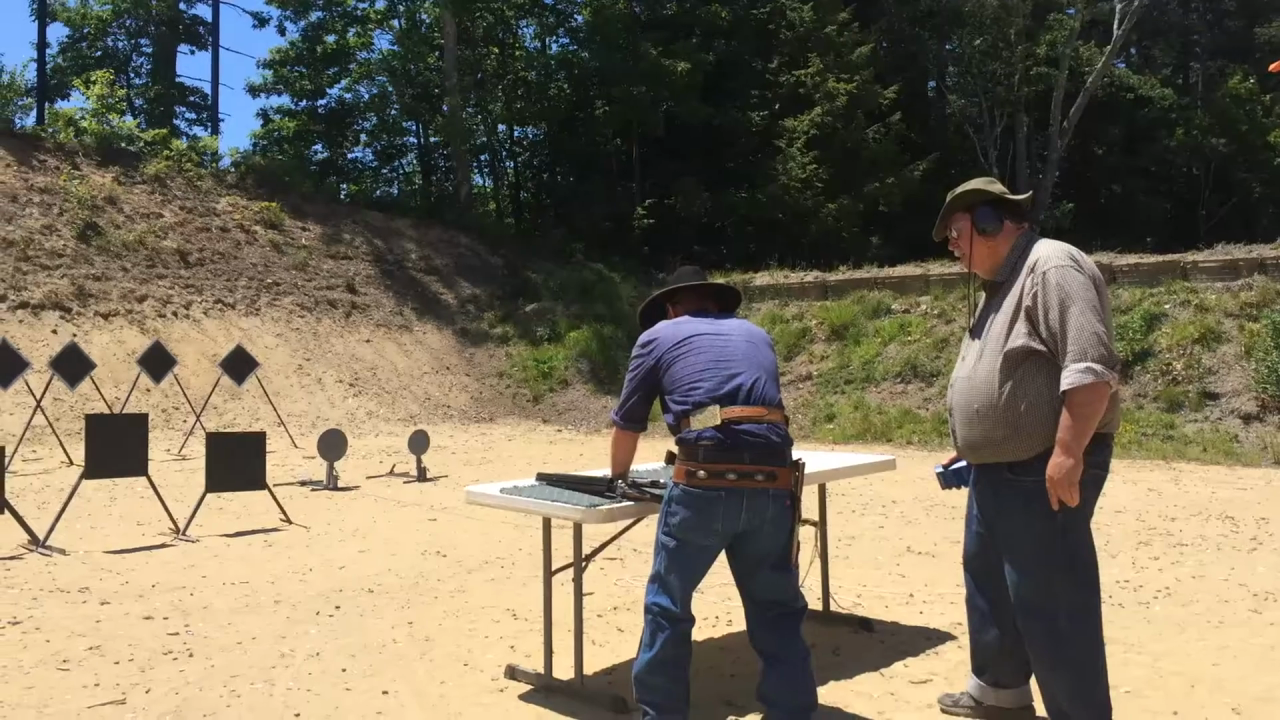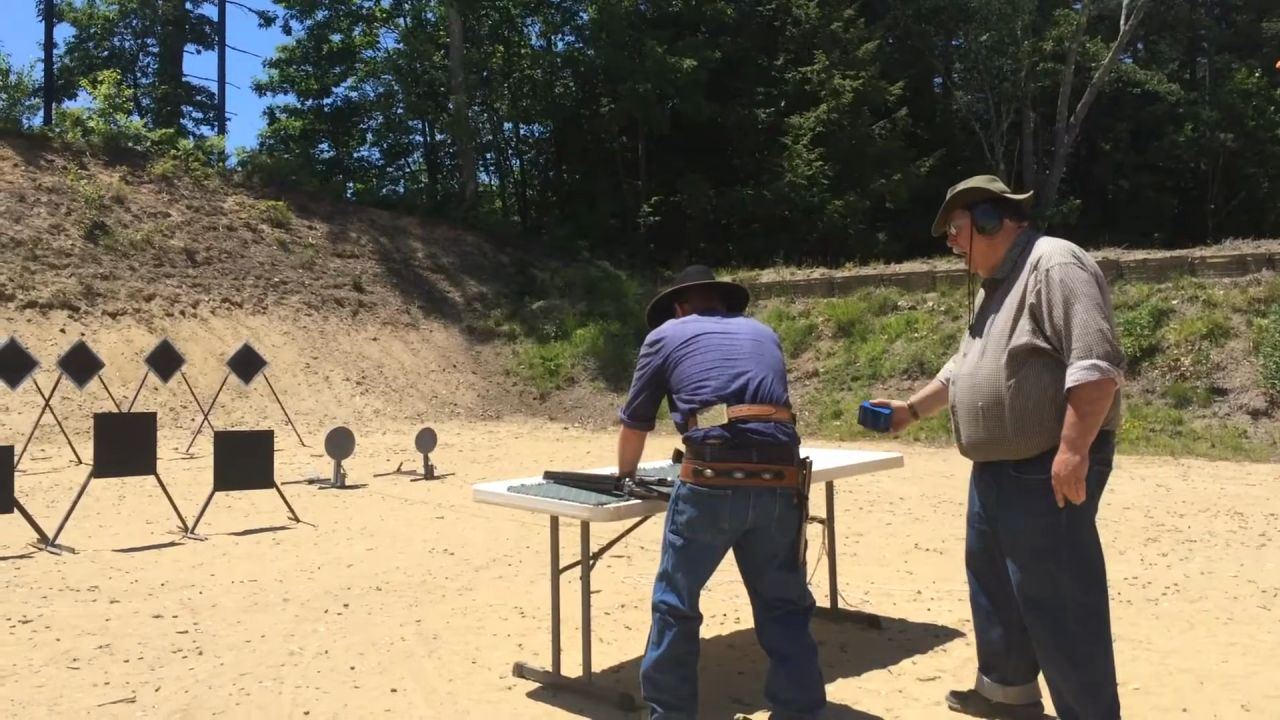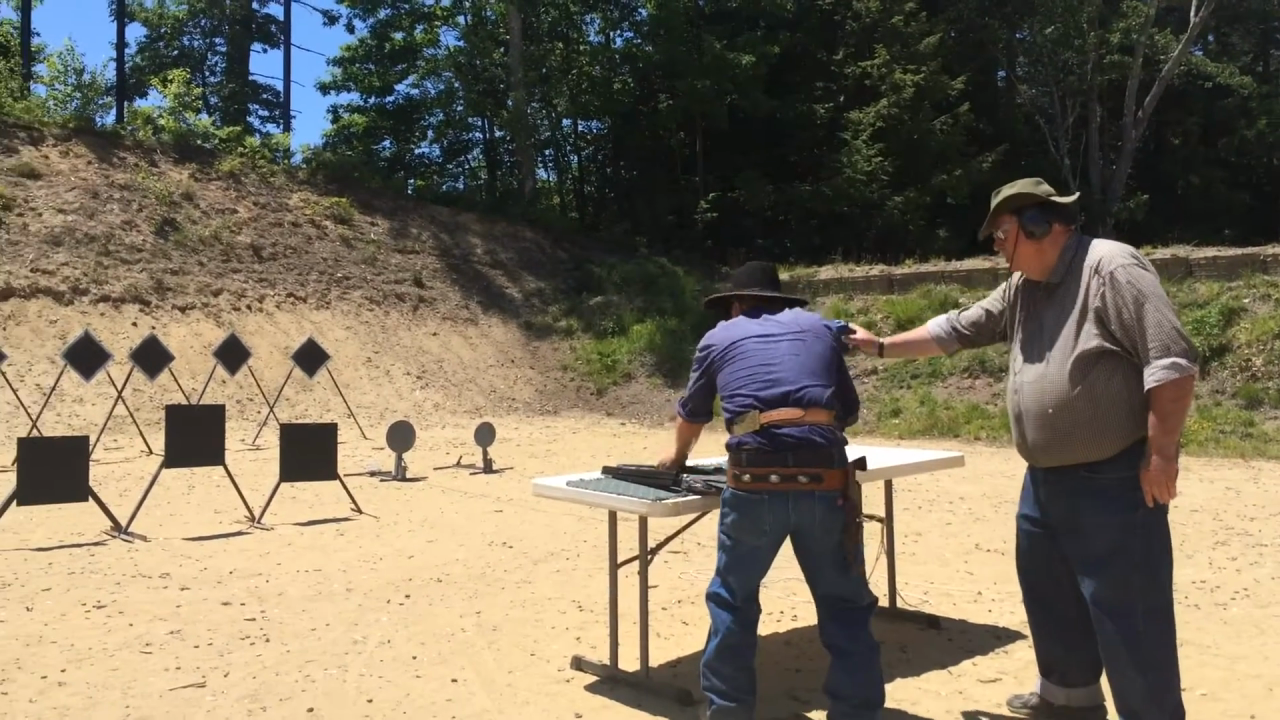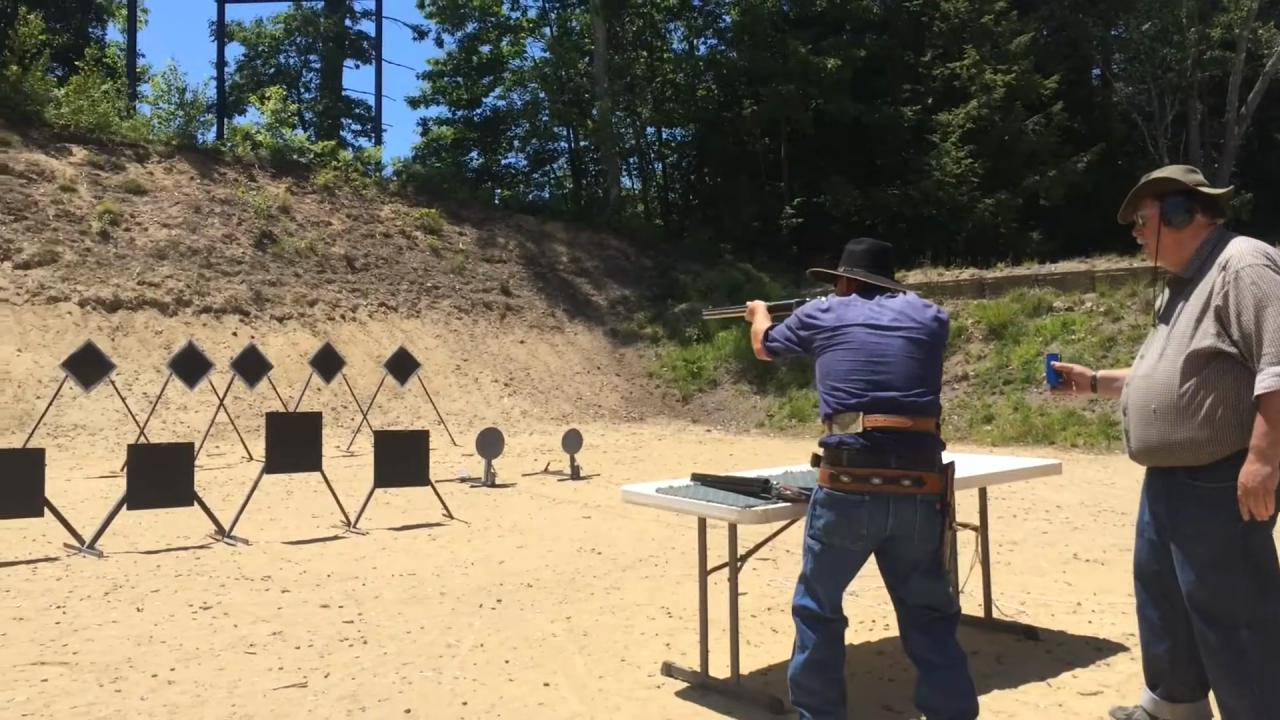
dt=1s
person 1, frame 1
left shoulder: (1053, 268)
right shoulder: (1002, 283)
left elbow: (1091, 367)
left wrist: (1067, 455)
right wrist: (974, 448)
left hip: (1045, 470)
right hip: (997, 469)
left knee: (1049, 599)
right knee: (988, 581)
person 1, frame 2
left shoulder: (1055, 265)
right shoulder: (997, 282)
left elbow: (1097, 363)
right elbow: (969, 365)
left wrist: (1074, 451)
right wrist: (913, 408)
left hip: (1047, 470)
right hip: (997, 469)
left knee: (1056, 595)
right knee: (993, 582)
person 1, frame 3
left shoulder: (1113, 268)
right shoulder: (1022, 288)
left elbow: (1172, 362)
right elbow: (958, 329)
left wrist: (1161, 452)
right wrist: (882, 345)
left hip: (1114, 478)
right hip: (1047, 476)
left knee: (1123, 600)
right knee: (1048, 586)
person 1, frame 4
right shoulder: (1181, 284)
right wrist: (1093, 381)
left hip: (1220, 483)
right hip: (1170, 480)
left knee: (1228, 613)
right knee: (1162, 594)
person 2, frame 1
left shoulder: (658, 337)
right shoulder: (756, 335)
left elbow: (626, 425)
left wrist: (618, 478)
left hip: (704, 484)
right hip: (771, 482)
left knee: (668, 607)
right knee: (777, 610)
person 2, frame 2
left shoulder: (665, 335)
right shoulder: (764, 333)
left elbow: (634, 422)
left wrist: (625, 475)
left hip: (711, 481)
right hip: (779, 480)
left knee: (675, 605)
right knee: (785, 607)
person 2, frame 3
left shoulder: (717, 338)
right shoulder: (819, 326)
left elbow: (692, 414)
right elbow: (849, 409)
left wrist: (677, 457)
left hip: (754, 483)
right hip: (824, 479)
left knee: (732, 601)
right knee: (845, 604)
person 2, frame 4
left shoulder: (823, 314)
right shoulder: (930, 317)
left elbow: (765, 346)
left wrist: (759, 314)
left hip: (848, 487)
right hip: (920, 486)
left knee: (818, 610)
right knee: (929, 615)
